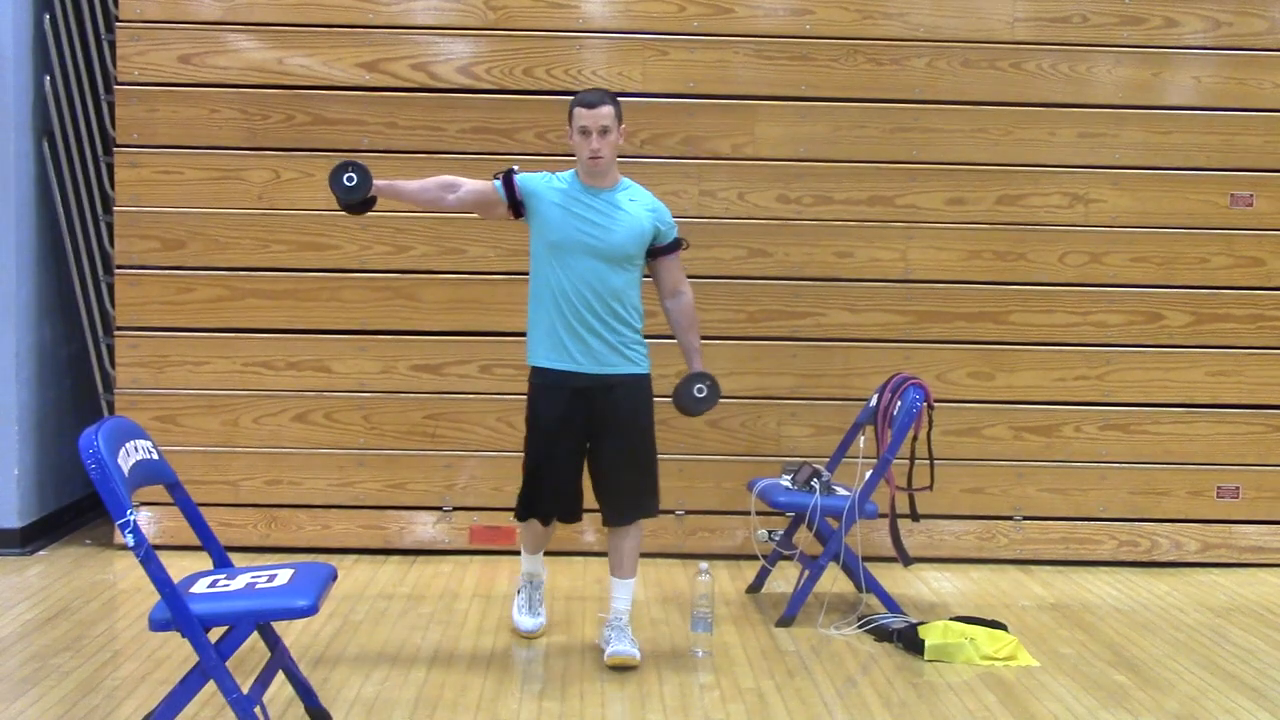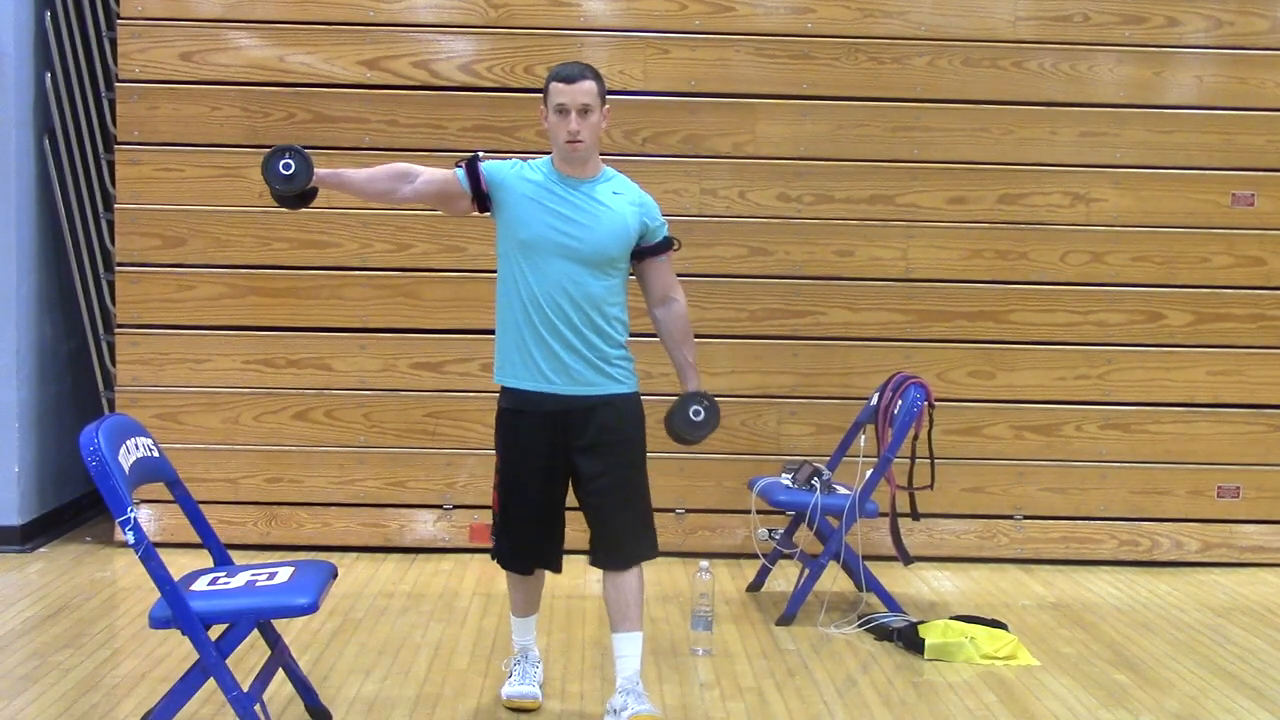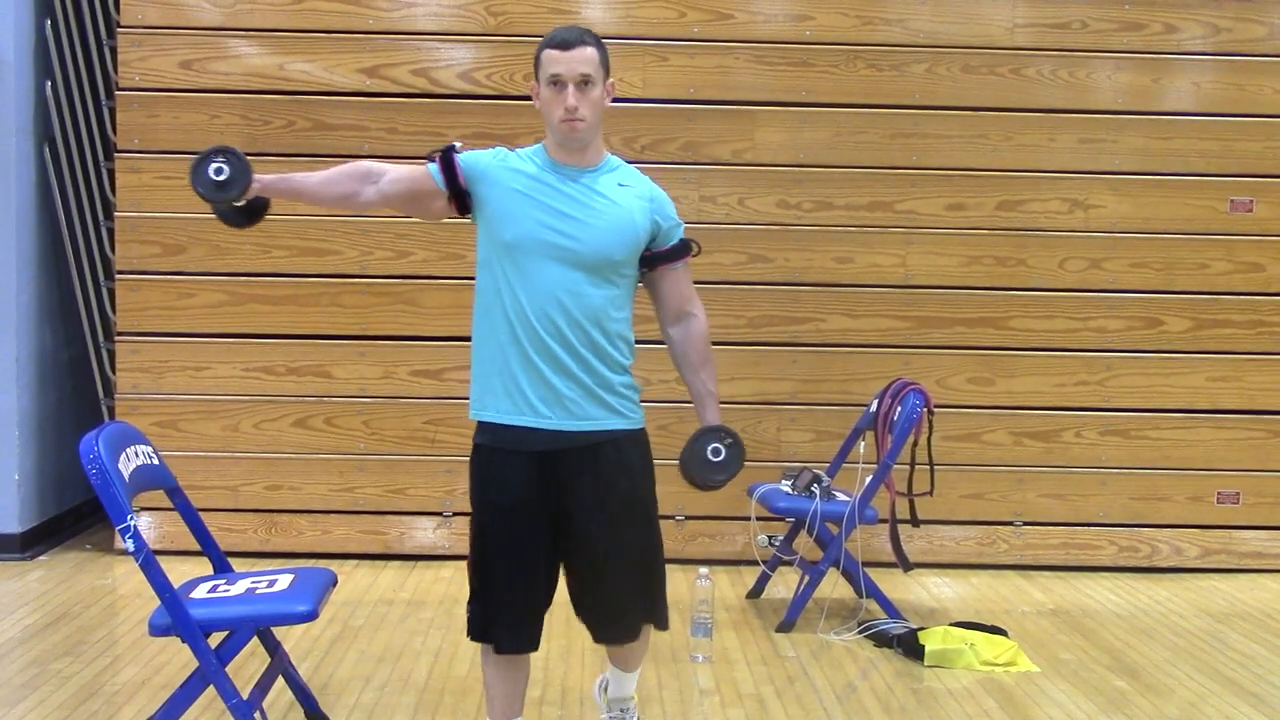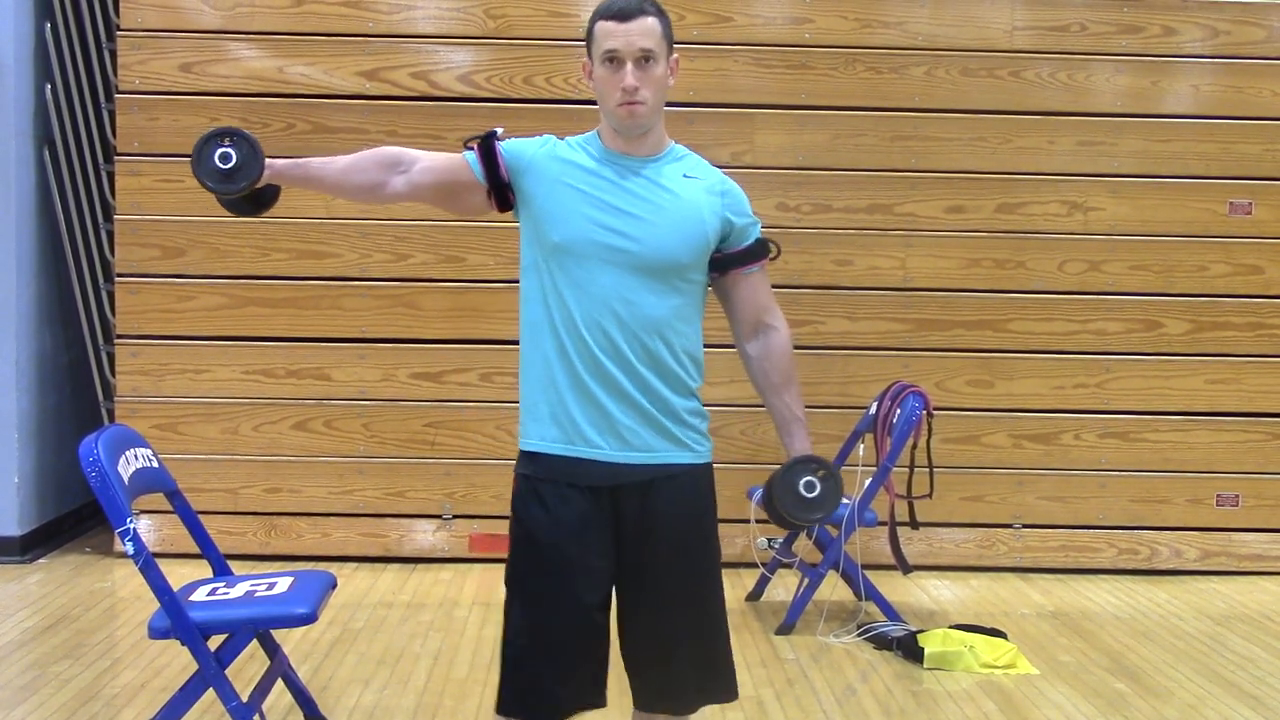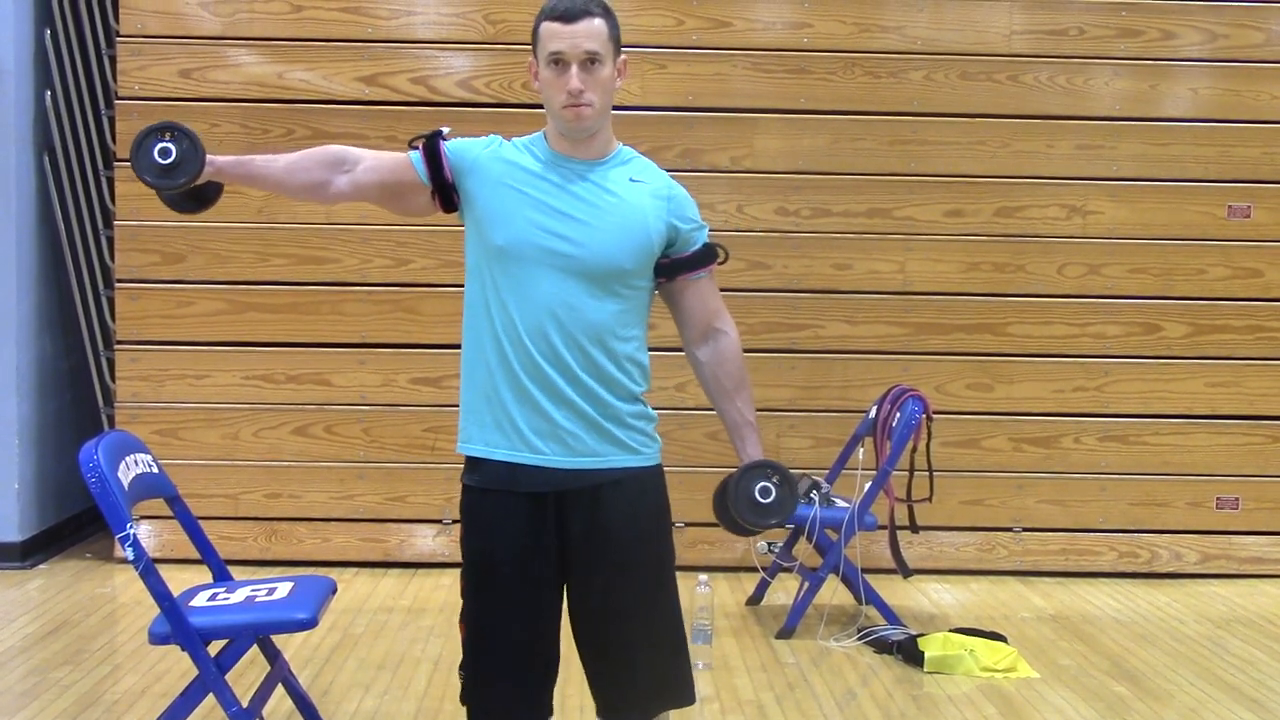
dt=1s
person 1, frame 1
left shoulder: (650, 211)
right shoulder: (538, 191)
left elbow: (675, 294)
right elbow: (455, 192)
left wrist: (695, 365)
right wrist: (381, 187)
left hip: (625, 379)
right hip: (554, 374)
left knee: (626, 504)
right knee: (544, 497)
left ankle: (618, 622)
right ankle: (532, 579)
person 1, frame 2
left shoulder: (637, 205)
right shoulder: (508, 181)
left elbow: (667, 301)
right elbow: (410, 182)
left wrist: (691, 384)
right wrist: (320, 176)
left hip: (610, 399)
right hip: (527, 396)
left knee: (621, 546)
right knee: (524, 543)
right ankle: (525, 657)
person 1, frame 3
left shoulder: (647, 201)
right shoulder: (491, 174)
left elbow: (684, 319)
right elbow: (376, 183)
left wrist: (711, 419)
right wrist: (265, 184)
left hip: (611, 436)
right hip: (508, 435)
left knee: (625, 603)
right knee: (506, 616)
person 1, frame 4
left shoulder: (717, 195)
right shoulder: (536, 165)
left elbow: (761, 331)
right elbow: (402, 173)
left wrist: (799, 447)
right wrist: (278, 170)
left hip: (672, 472)
right hip: (557, 468)
person 1, frame 5
left shoulder: (663, 199)
right shoulder: (481, 167)
left elbow: (711, 337)
right elbow: (346, 172)
left wrist: (750, 454)
right wrist: (219, 166)
left hip: (622, 474)
right hip: (504, 472)
